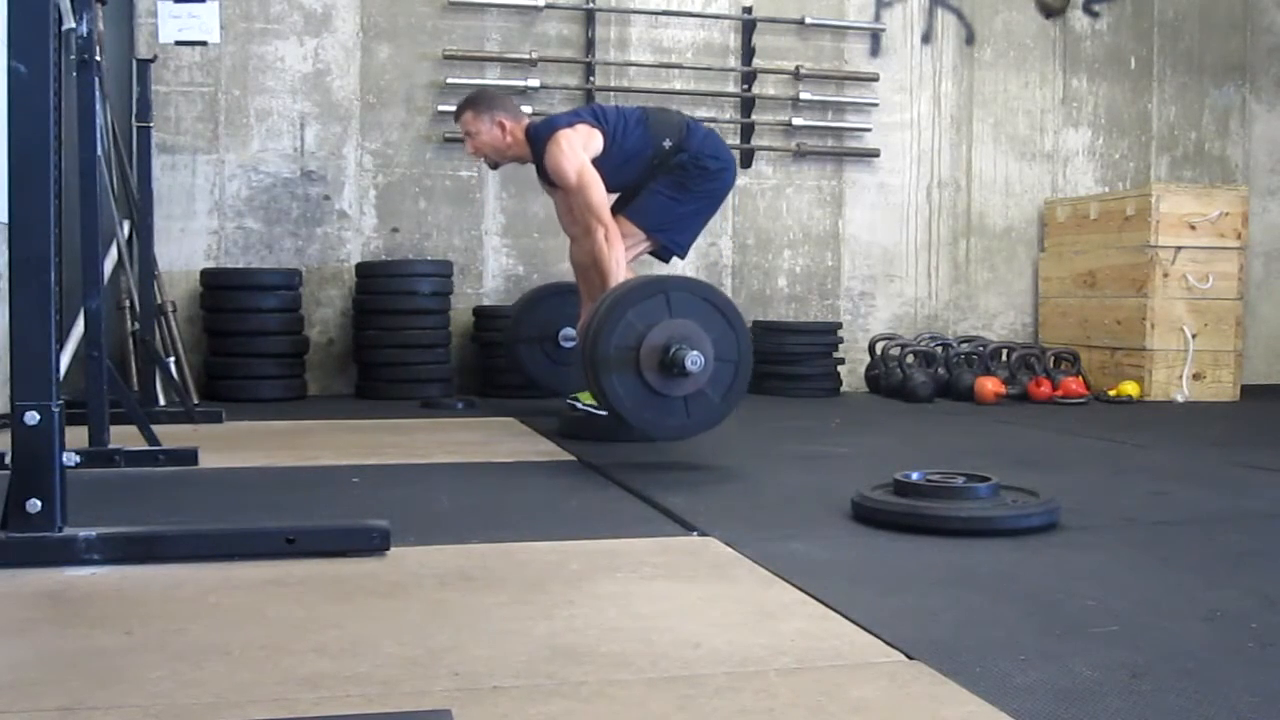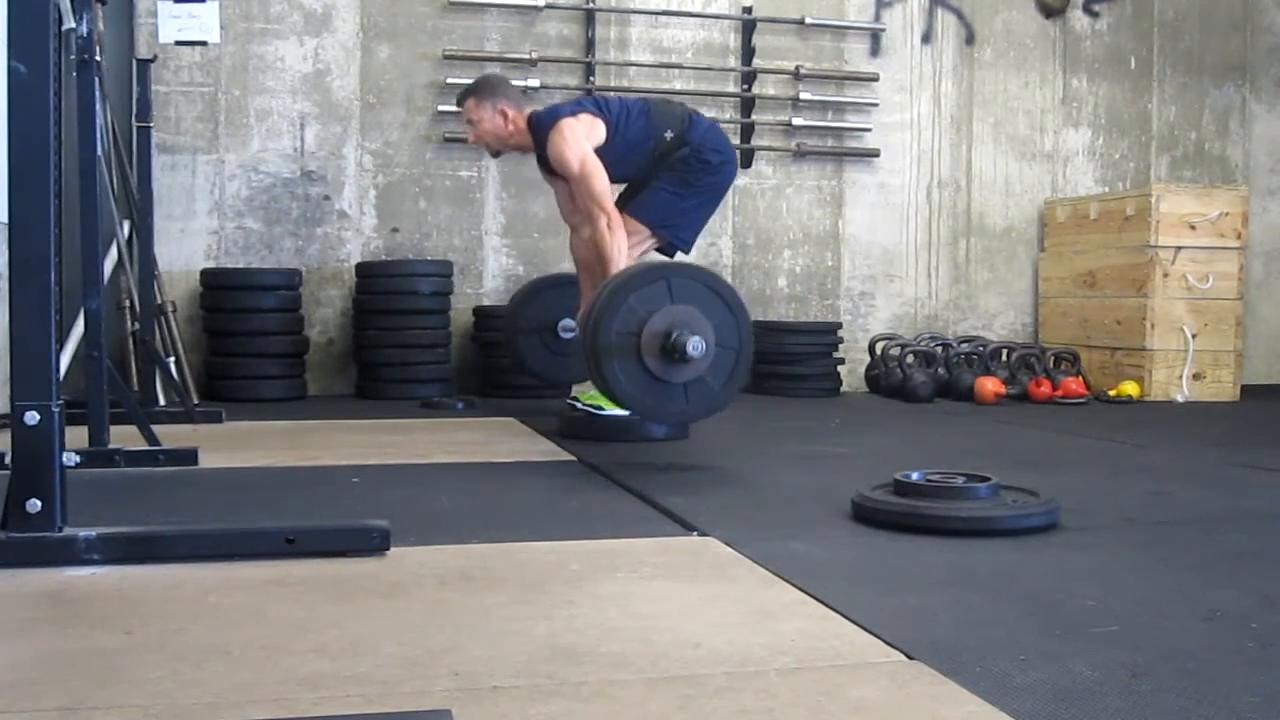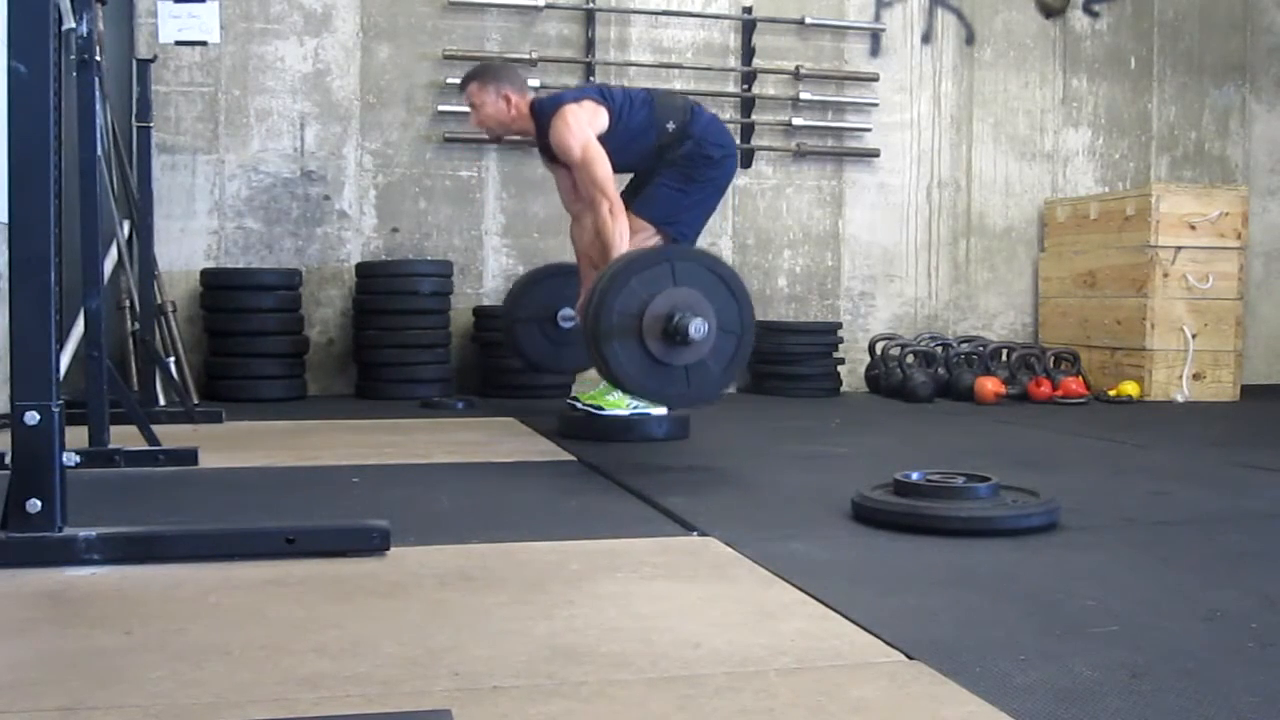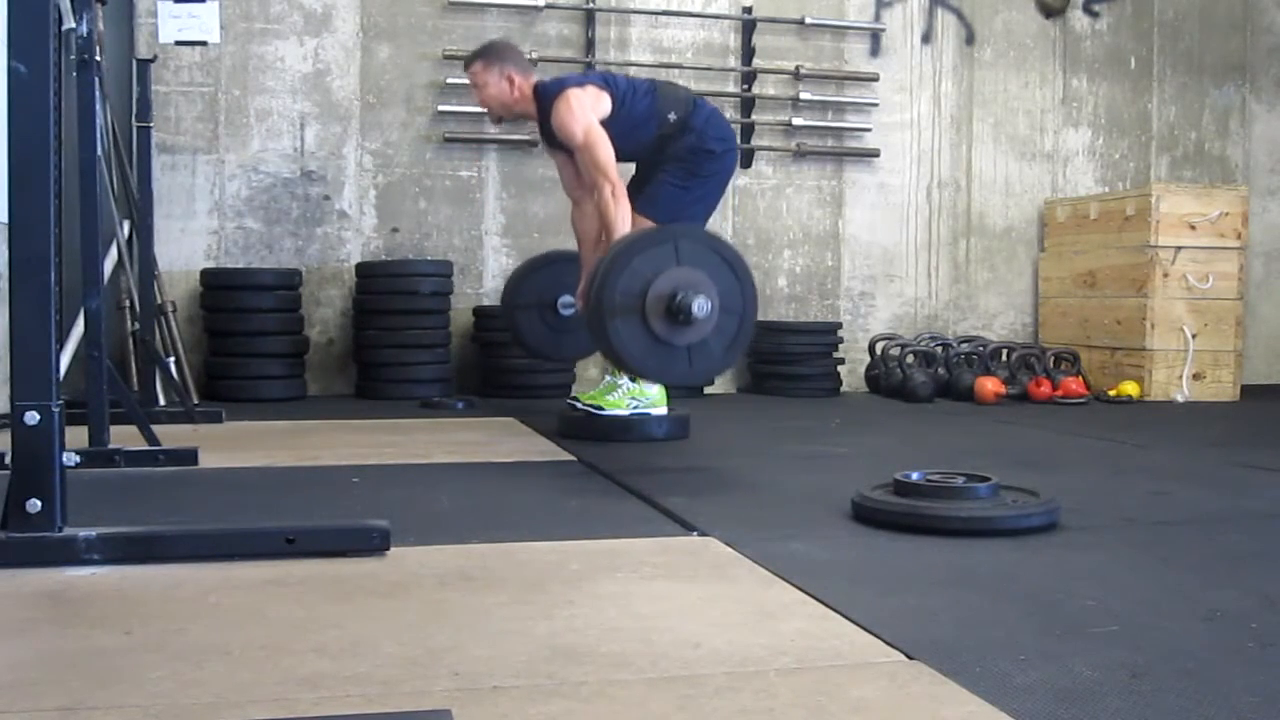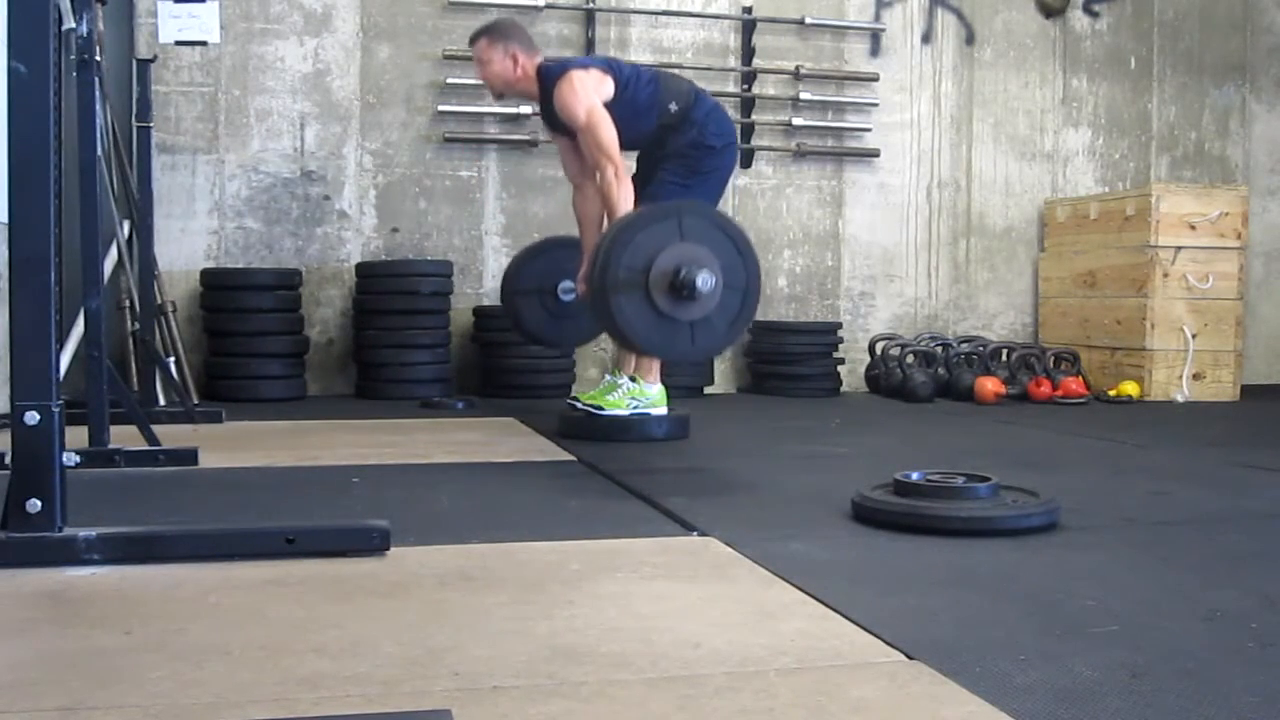
dt=0.1s
person 1, frame 1
left shoulder: (559, 147)
right shoulder: (546, 158)
left elbow: (604, 233)
right elbow: (582, 239)
right wrist: (587, 316)
left hip: (701, 163)
right hip: (674, 166)
left knee: (614, 258)
right knee: (596, 261)
person 1, frame 2
left shoulder: (562, 136)
right shoulder: (547, 149)
left elbow: (606, 222)
right elbow: (582, 229)
right wrist: (588, 307)
left hip: (702, 156)
right hip: (676, 159)
left knee: (617, 256)
right knee: (600, 257)
person 1, frame 3
left shoulder: (564, 121)
right shoulder: (548, 136)
left elbow: (609, 207)
right elbow: (582, 216)
right wrist: (587, 289)
left hip: (701, 151)
right hip: (669, 157)
left knee: (632, 256)
right knee: (613, 264)
person 1, frame 4
left shoulder: (566, 105)
right shoulder: (550, 120)
left elbow: (611, 190)
right elbow: (583, 202)
right wrist: (589, 276)
left hip: (703, 143)
right hip: (672, 149)
left ankle: (645, 387)
right ankle: (625, 377)
person 1, frame 5
left shoulder: (570, 86)
right shoulder: (552, 103)
left elbow: (613, 170)
right elbow: (586, 186)
right wrist: (589, 259)
left hip: (701, 139)
right hip: (670, 145)
left ankle: (647, 390)
right ankle: (623, 380)
